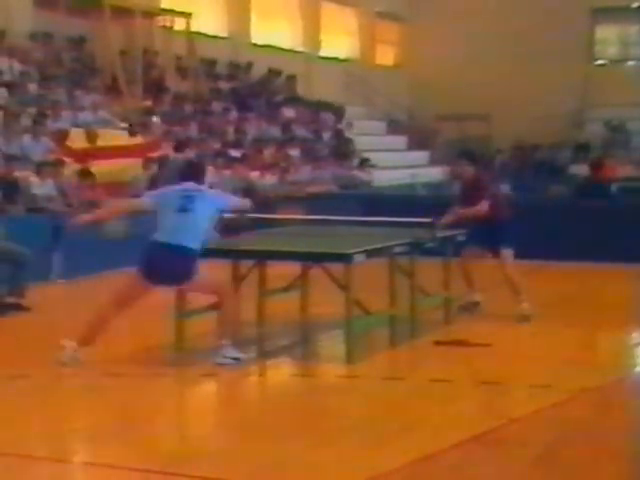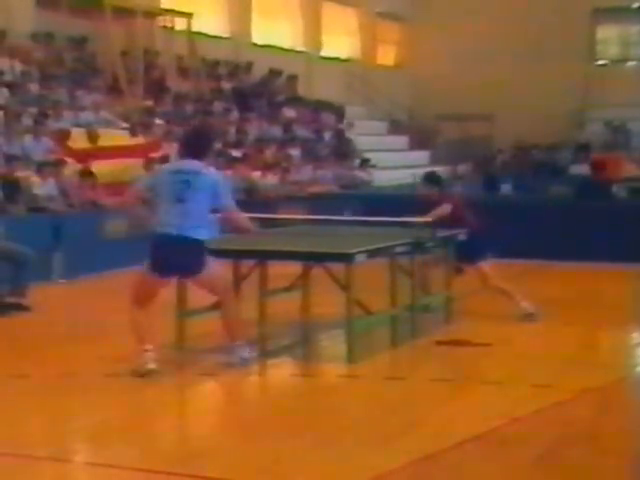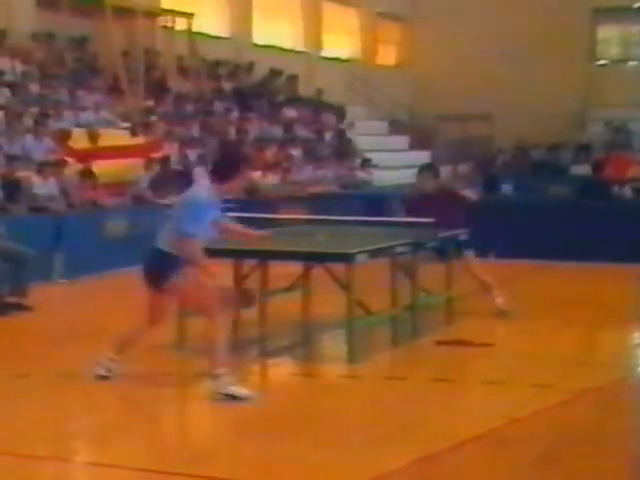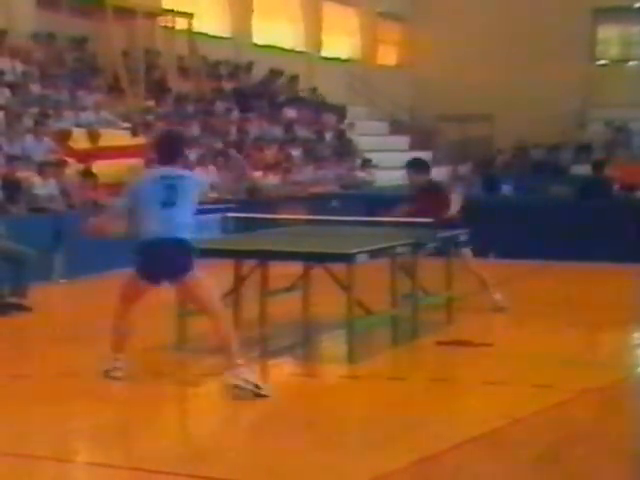
dt=0.4s
person 1, frame 1
left shoulder: (165, 193)
right shoulder: (213, 196)
left elbow: (126, 206)
right elbow: (245, 205)
left wrist: (88, 218)
left hip: (154, 257)
right hip: (183, 262)
left knee: (116, 306)
right knee: (227, 293)
left ankle: (74, 350)
right ankle: (225, 349)
person 1, frame 2
left shoulder: (162, 172)
right shoulder: (214, 178)
left elbow: (129, 198)
right elbow: (234, 217)
right wrist: (250, 227)
left hip: (161, 249)
right hip: (191, 252)
left knee: (138, 303)
right knee: (227, 294)
left ankle: (147, 355)
right ankle: (239, 349)
person 1, frame 3
left shoulder: (208, 195)
right shoulder: (202, 201)
left elbow: (220, 225)
right elbow: (188, 248)
left wrist: (255, 234)
right wrist: (216, 279)
left hip: (157, 262)
right hip: (168, 265)
left knee: (152, 321)
right knee: (217, 314)
left ankle: (109, 362)
right ankle: (222, 379)
person 1, frame 4
left shoulder: (141, 182)
right shoulder: (194, 180)
left elbow: (114, 217)
left wrist: (96, 224)
left hip: (150, 252)
right hip: (179, 253)
left knee: (124, 303)
right knee: (218, 315)
left ankle: (117, 363)
right ankle: (239, 372)
person 2, frame 1
left shoulder: (483, 182)
right shoulder: (467, 185)
left elbow: (483, 208)
right elbow: (460, 210)
left wrist: (462, 213)
right wrist: (441, 222)
left hip: (499, 225)
right hip: (481, 227)
left knee: (507, 267)
right knee: (464, 260)
left ankle: (524, 305)
right ankle: (474, 298)
person 2, frame 2
left shoulder: (447, 200)
right shoulder: (437, 203)
left elbow: (446, 210)
left wrist: (428, 218)
left hip: (470, 242)
right hip: (454, 242)
left knee: (490, 281)
left ankle: (522, 304)
person 2, frame 3
left shoulder: (447, 193)
right shoulder: (416, 200)
left elbow: (472, 198)
right elbow: (408, 219)
left wrist: (462, 194)
left hip: (457, 237)
left knee: (474, 271)
left ankle: (498, 298)
person 2, frame 4
left shoulder: (435, 187)
right shoulder: (417, 193)
left elbow: (456, 200)
left wrist: (452, 211)
left hip: (450, 228)
left knee: (471, 265)
left ankle: (494, 294)
